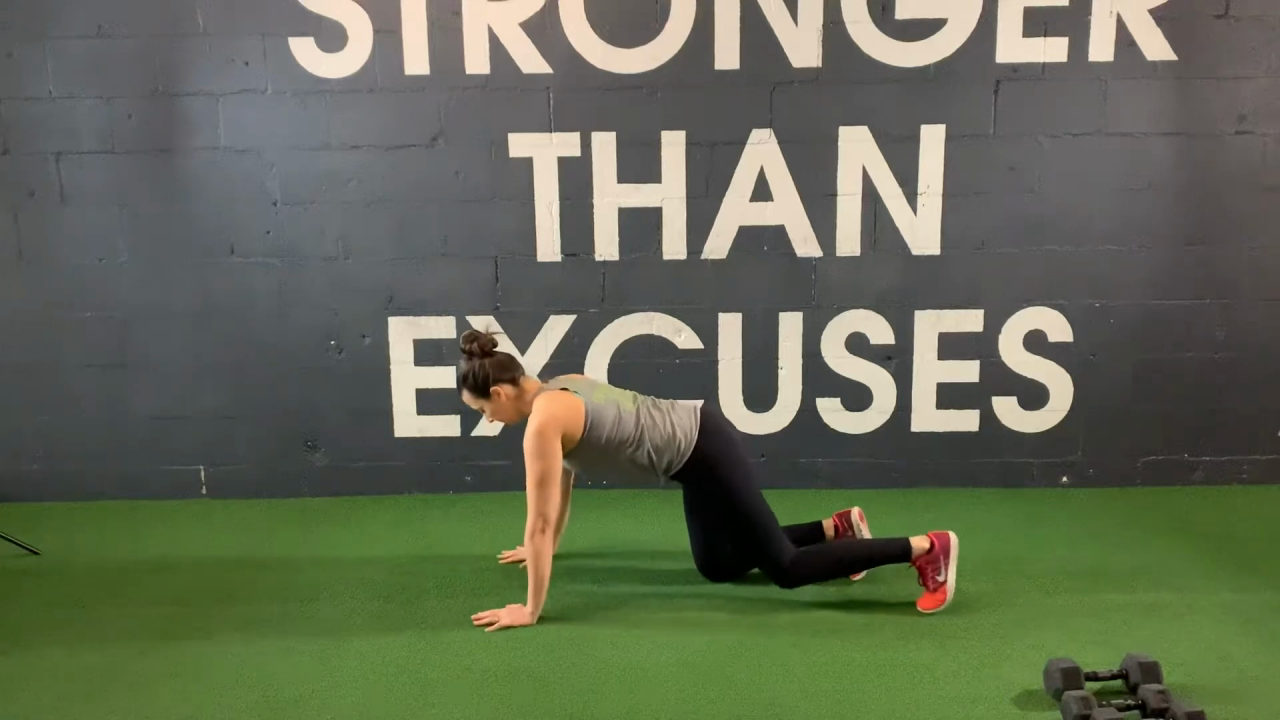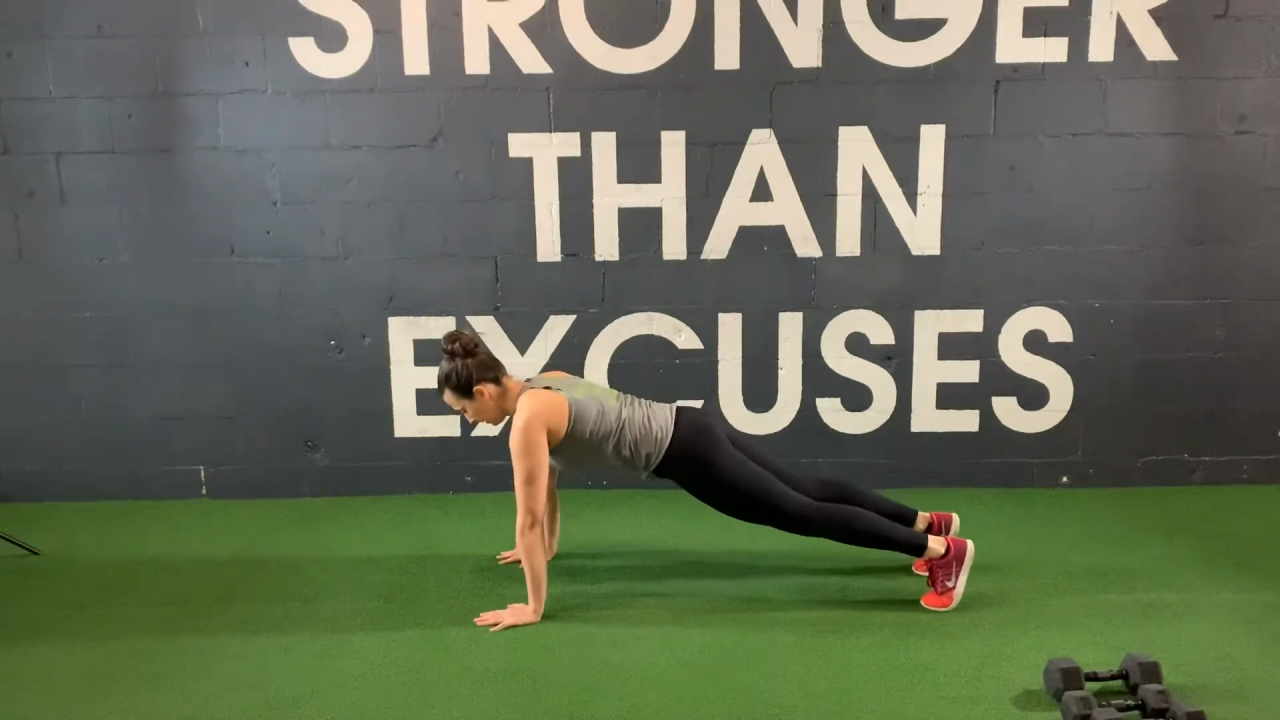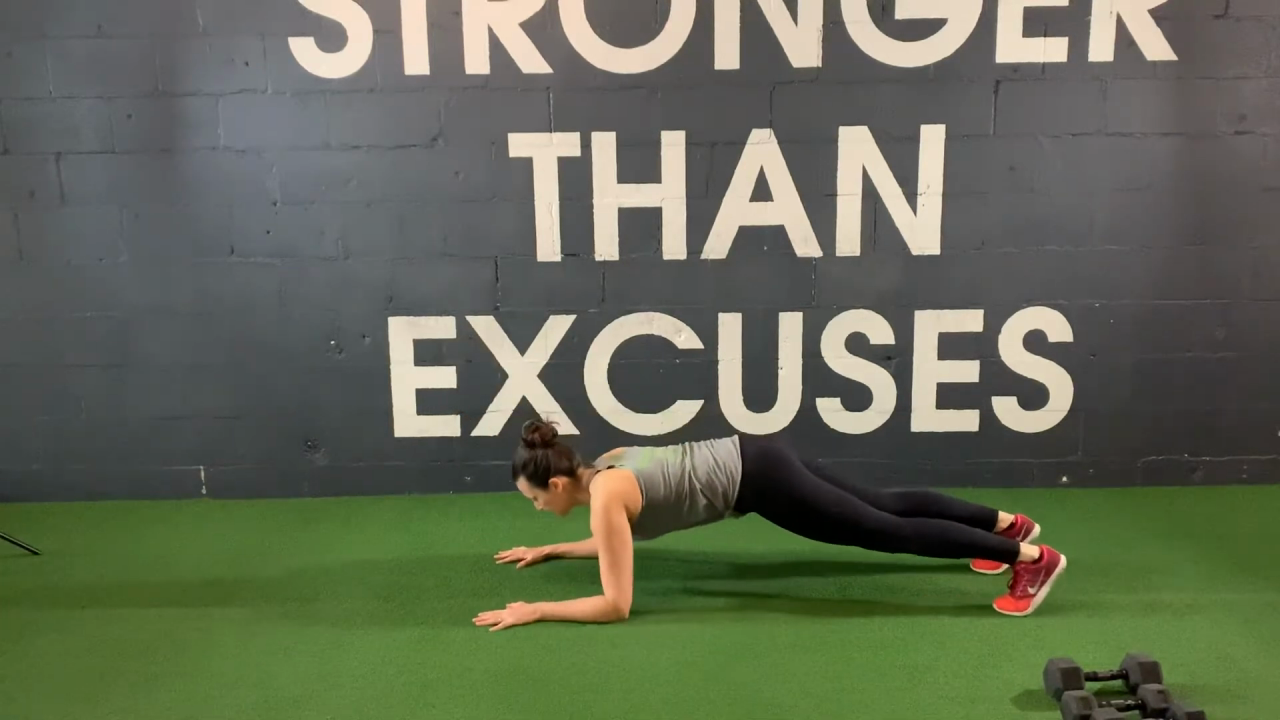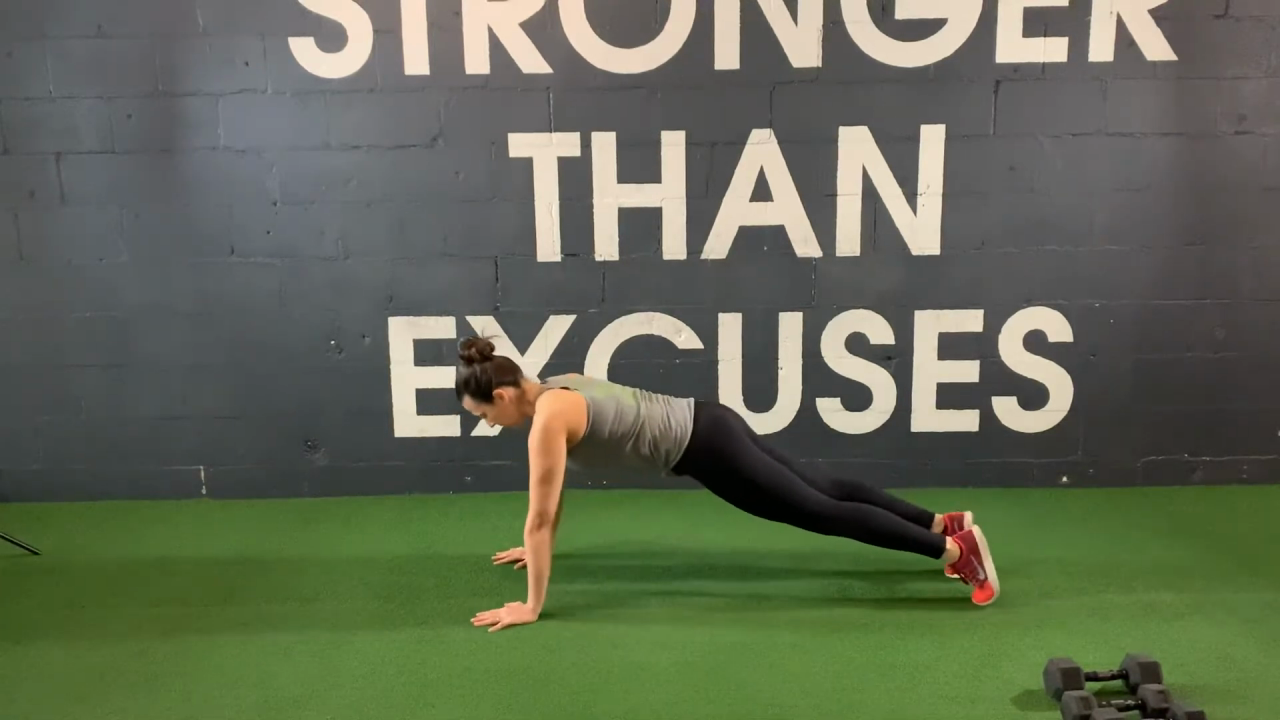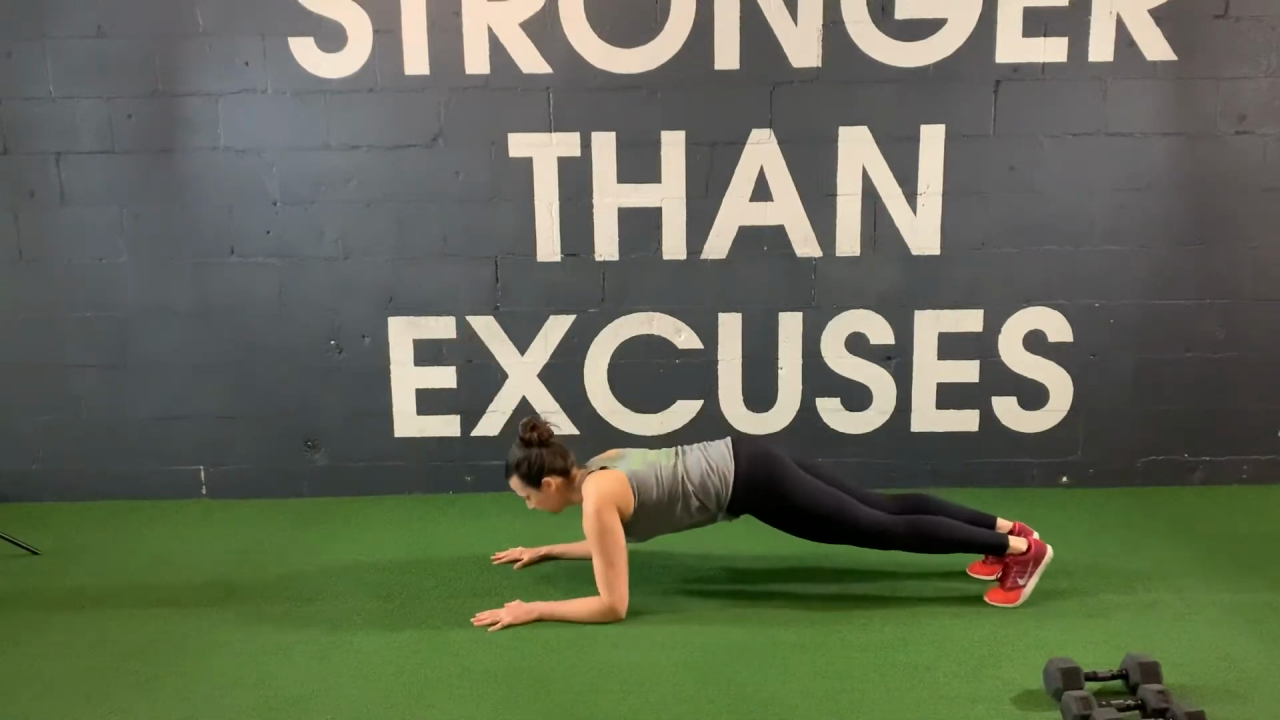
dt=1s
person 1, frame 1
left shoulder: (542, 421)
right shoulder: (558, 389)
left elbow: (538, 523)
right elbow: (564, 479)
left wrist: (531, 609)
right wrist: (543, 547)
left hip: (703, 456)
right hip: (701, 436)
left knee: (784, 569)
right knee: (717, 566)
left ankle: (926, 547)
right ankle: (837, 526)
person 1, frame 2
left shoulder: (527, 419)
right shoulder: (542, 384)
left elbow: (527, 520)
right elbow: (550, 479)
left wrist: (534, 607)
right wrist: (548, 547)
left hip: (686, 452)
right hip: (689, 426)
left knee: (802, 513)
right knee: (806, 490)
left ankle: (942, 551)
right ankle: (929, 523)
person 1, frame 3
left shoulder: (604, 499)
right shoulder: (603, 465)
left elbow: (617, 604)
right elbow: (616, 544)
left wrist: (535, 610)
right wrist: (547, 550)
left hip: (757, 480)
right hip: (753, 455)
left knee: (887, 532)
right knee: (883, 505)
left ankle: (1032, 558)
right ankle: (1008, 523)
person 1, frame 4
left shoulder: (547, 420)
right shoulder: (553, 390)
left elbow: (540, 520)
right elbow: (556, 491)
left wrist: (533, 607)
right wrist: (534, 547)
left hip: (703, 446)
right hip: (705, 422)
left knee: (822, 512)
right knee: (823, 490)
left ankle: (954, 549)
right ankle: (944, 525)
person 1, frame 5
left shoulder: (596, 499)
right shoulder: (598, 465)
left elbow: (613, 605)
right elbow: (613, 544)
left wrist: (534, 609)
right wrist: (543, 551)
left hip: (750, 482)
right hip: (746, 458)
left knee: (880, 530)
right knee: (880, 506)
left ankle: (1019, 547)
right ankle: (1003, 527)
